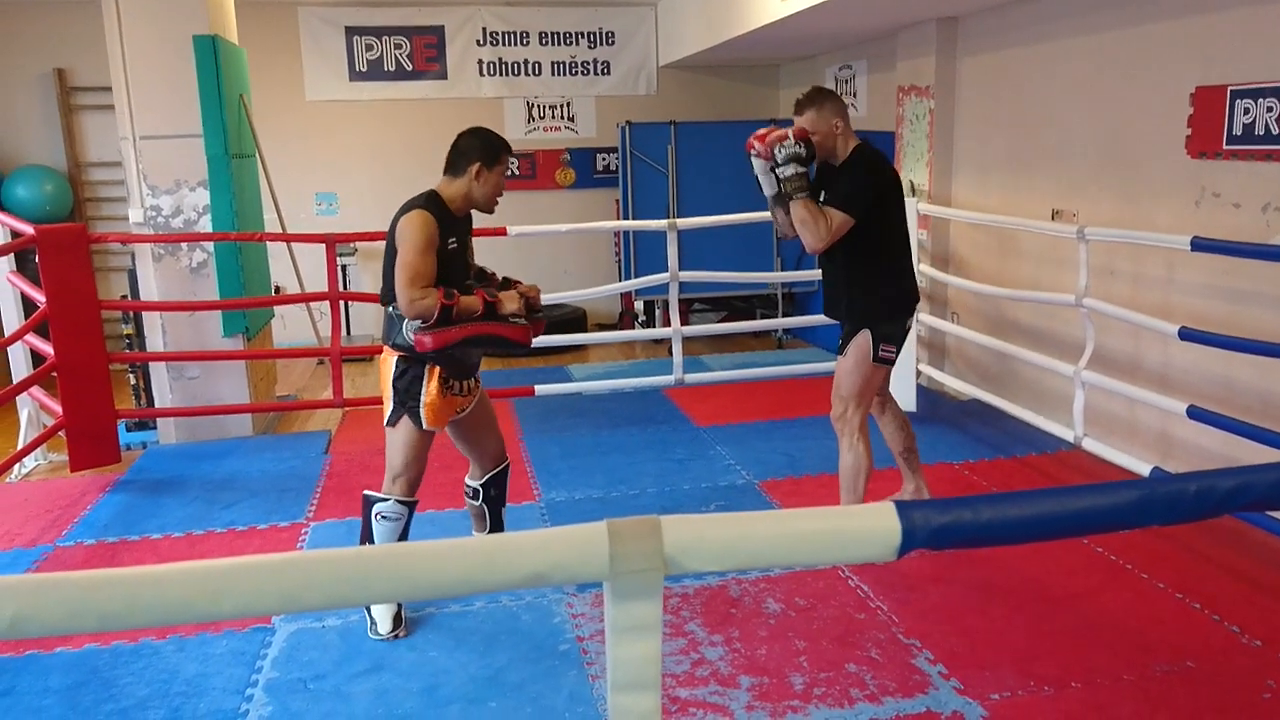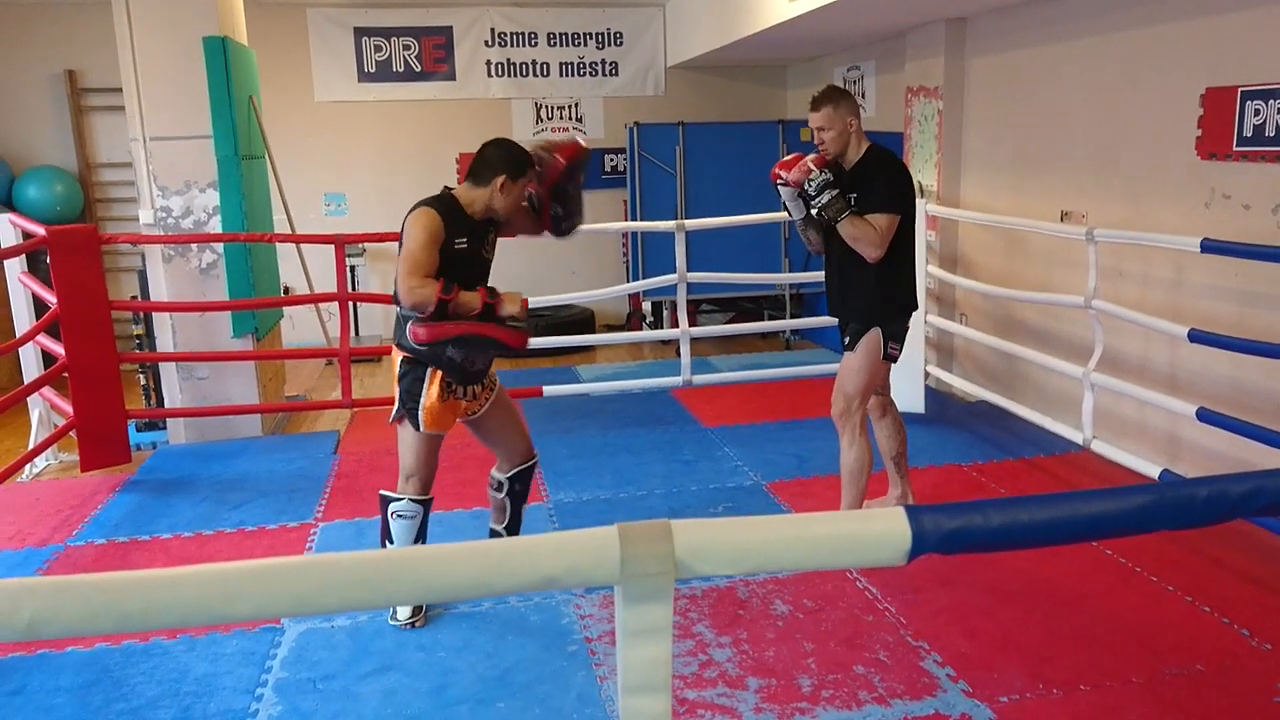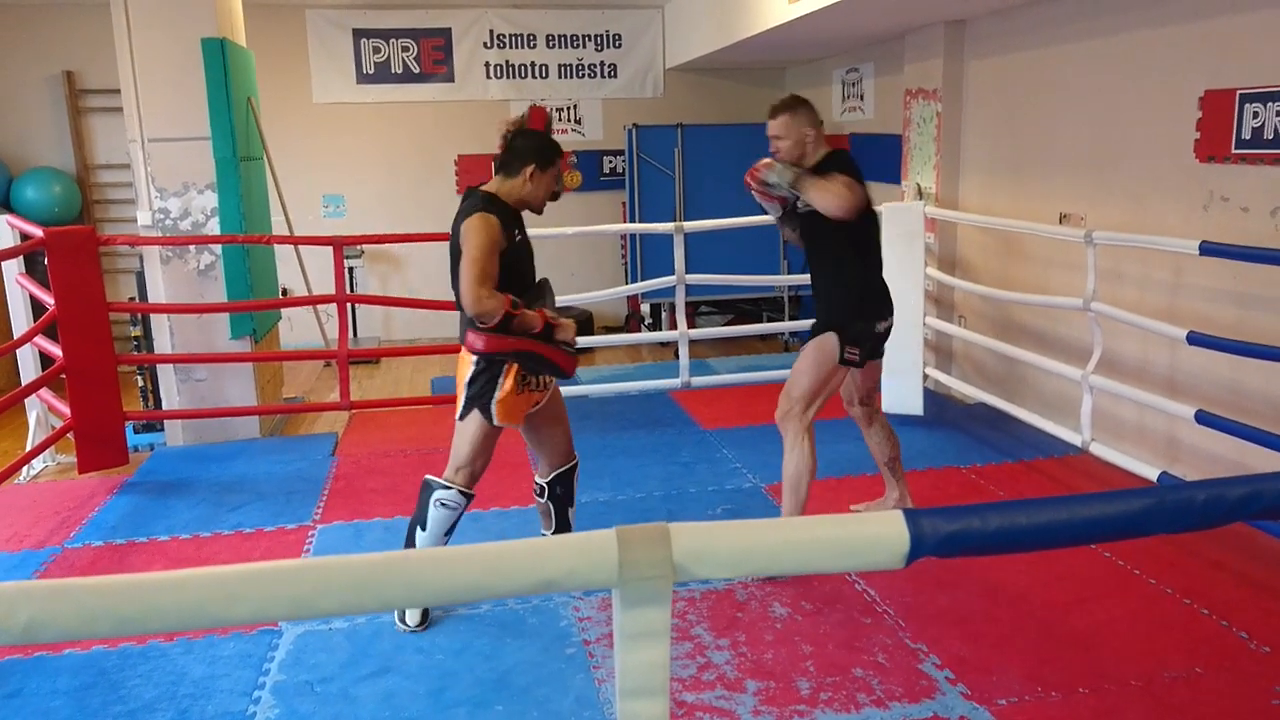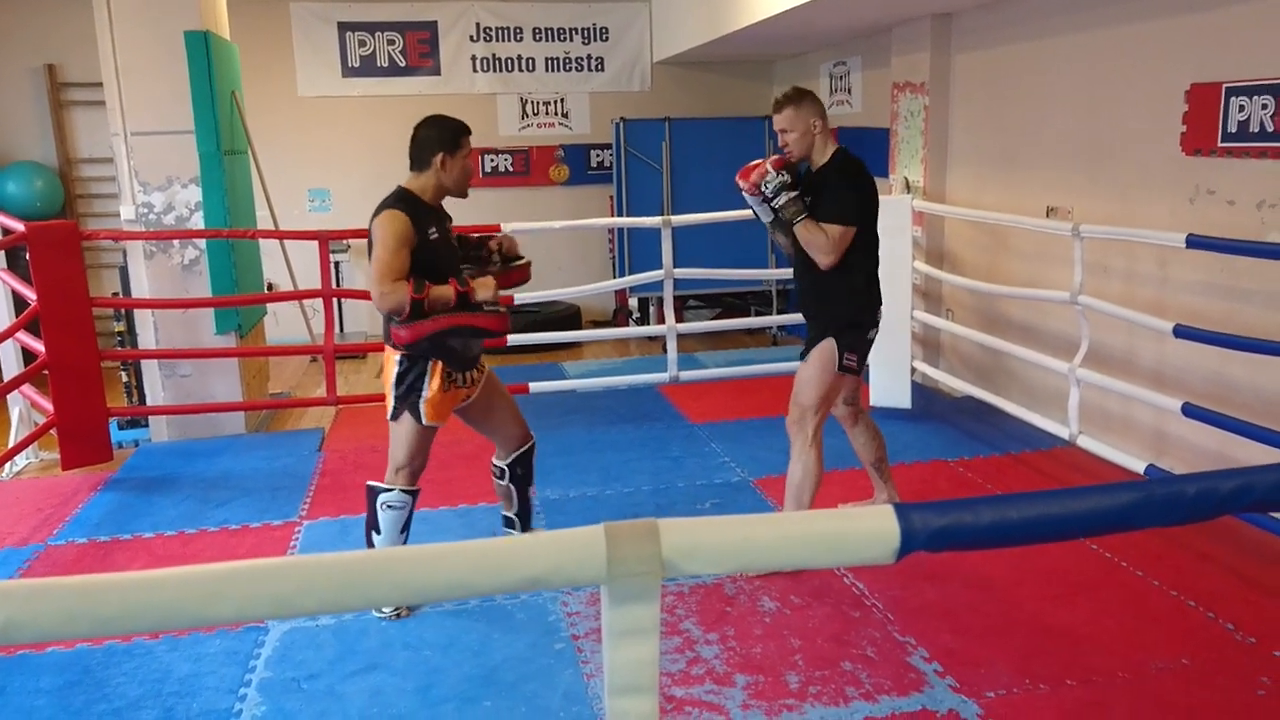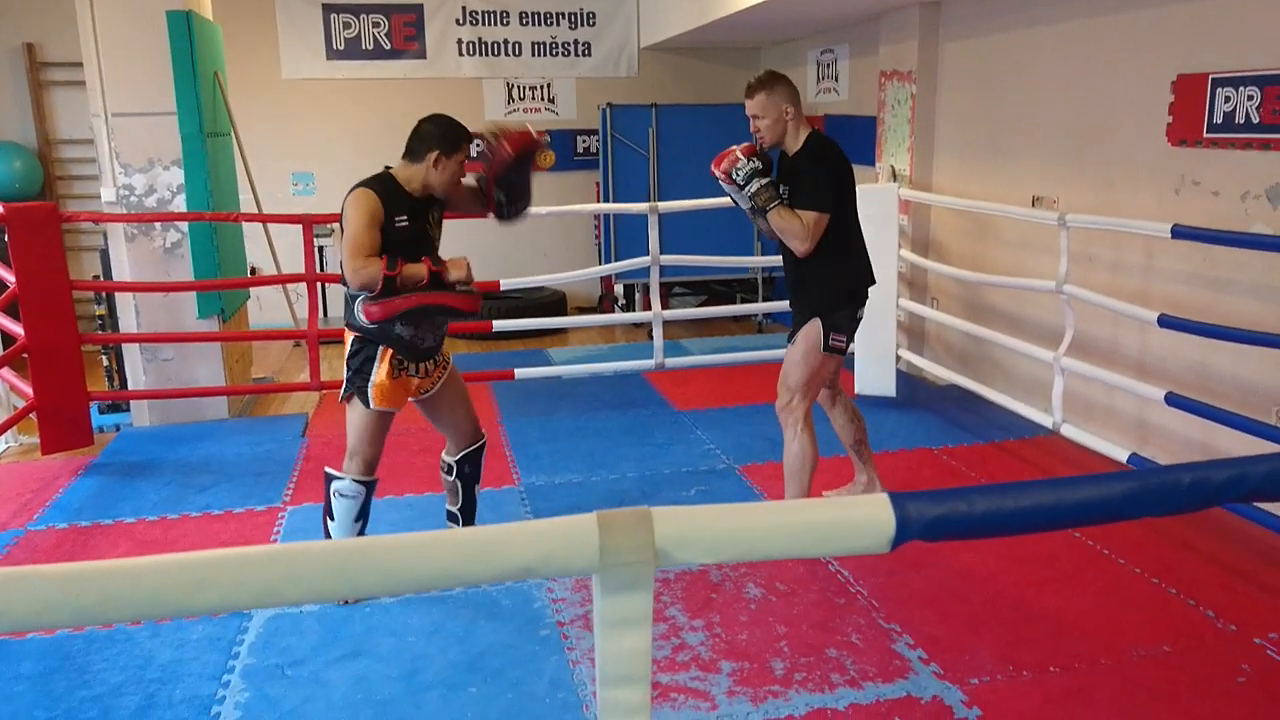
dt=0.5s
person 1, frame 1
left shoulder: (462, 217)
right shoulder: (420, 219)
right elbow: (414, 302)
left wrist: (512, 289)
right wrist: (493, 304)
left hip: (457, 365)
right hip: (416, 369)
left knee: (492, 460)
right knee: (401, 485)
person 1, frame 2
left shoulder: (492, 219)
right shoulder: (430, 217)
left elbow: (555, 221)
right elbow: (413, 291)
left wrist: (562, 174)
right wrist: (494, 304)
left hip: (473, 369)
right hip: (426, 370)
left knee: (519, 459)
right knee: (415, 485)
person 1, frame 3
left shoulder: (502, 205)
right shoulder: (484, 219)
left elbow: (552, 188)
right elbow: (478, 301)
left wrist: (545, 149)
right wrist: (550, 325)
left hip: (530, 364)
right hip: (493, 368)
left knee: (560, 462)
right knee: (460, 478)
person 1, frame 4
left shoulder: (432, 209)
right shoulder: (395, 216)
right elbow: (386, 294)
left wrist: (486, 245)
right wrist: (468, 291)
left hip: (462, 357)
right hip: (420, 365)
left knee: (517, 442)
right knee: (403, 474)
left ankle: (520, 540)
person 1, frame 5
left shoulder: (436, 193)
right shoulder: (369, 197)
left elbow: (503, 199)
right elbow: (356, 271)
left wrist: (510, 162)
right wrist: (436, 270)
left hip: (425, 347)
right hip: (379, 352)
left knee: (468, 438)
right knee: (360, 464)
left ankle: (464, 532)
person 2, frame 1
left shoulder: (865, 170)
right shoulder: (830, 168)
left elbow: (816, 239)
right elbow: (791, 226)
left wrist: (794, 173)
right wrist: (770, 176)
left hip: (880, 308)
right hip: (865, 305)
left knee: (847, 414)
right knee: (877, 401)
right ankle: (915, 489)
person 2, frame 2
left shoulder: (886, 171)
right shoulder: (835, 171)
left elbow: (873, 246)
right elbow: (820, 244)
left wrist: (829, 198)
right wrist: (798, 204)
left hip: (880, 308)
right hip: (855, 305)
left knee: (846, 411)
right knee: (876, 401)
right ankle: (900, 495)
person 2, frame 3
left shoulder: (834, 167)
right shoulder: (814, 176)
left elbow: (842, 205)
right elbow: (805, 236)
left wrist: (787, 177)
right wrist: (779, 207)
left hip: (850, 318)
right hip: (856, 312)
left knee: (792, 417)
right knee: (861, 408)
right ankle: (898, 496)
person 2, frame 4
left shoulder: (846, 175)
right shoulder: (815, 176)
left elbow: (826, 253)
right elbow: (796, 245)
left wrist: (786, 199)
right wrist: (768, 210)
left hip: (845, 318)
right hip: (838, 315)
left knee: (802, 423)
right knee: (847, 409)
right ankle: (886, 497)
person 2, frame 5
left shoulder: (820, 159)
right shoulder: (790, 159)
left elbow: (802, 240)
right elbow: (780, 230)
left wrist: (760, 187)
right wrist: (746, 196)
left hip: (833, 297)
right hip: (819, 294)
left knee: (791, 404)
right knee: (827, 392)
right ankle: (867, 481)
